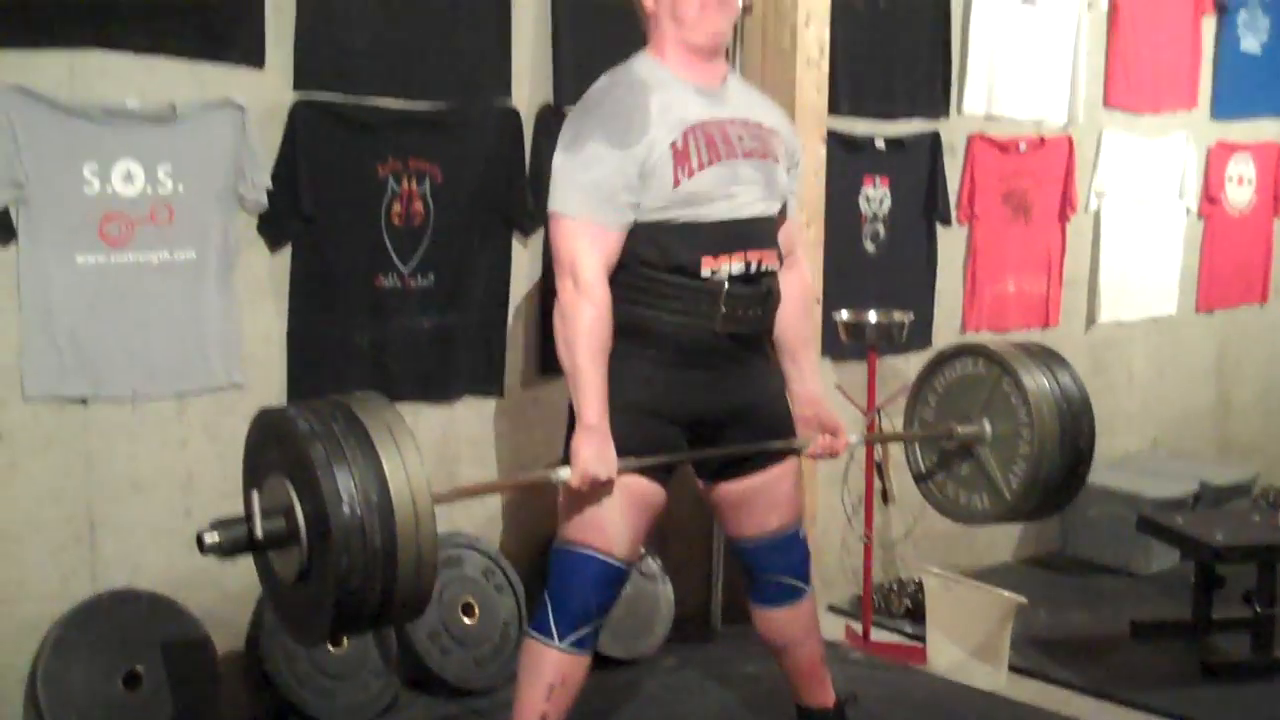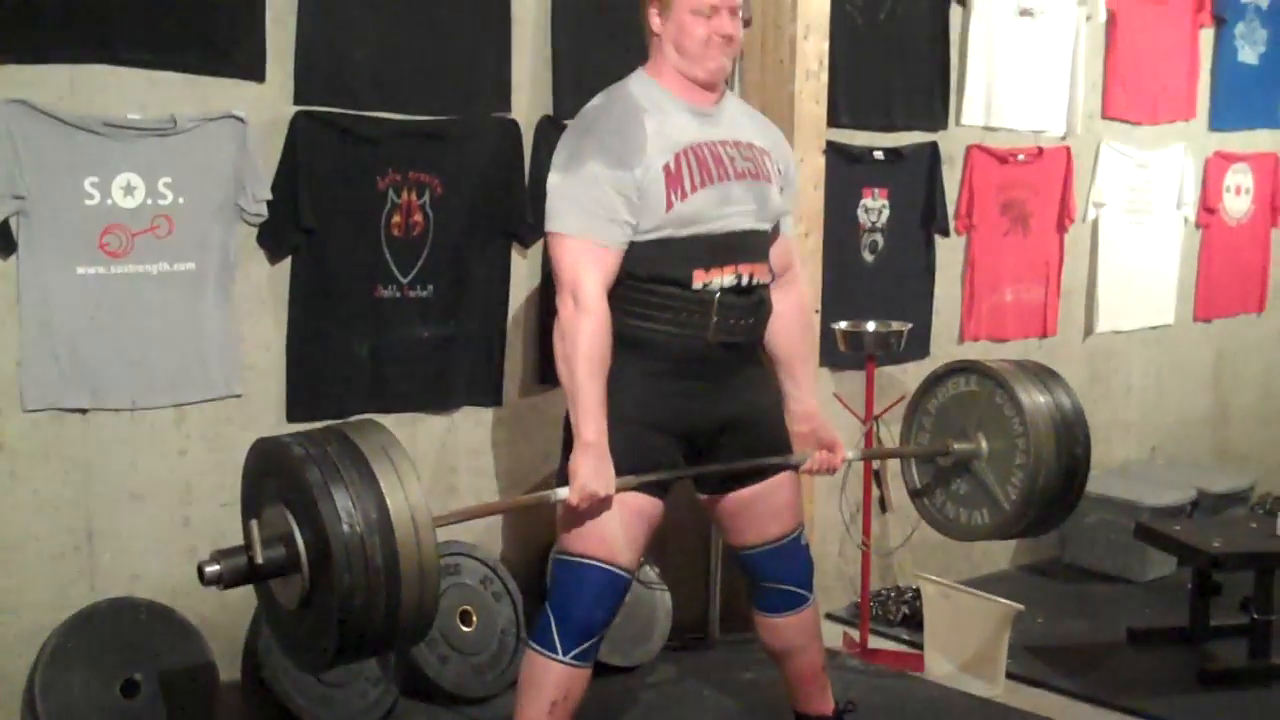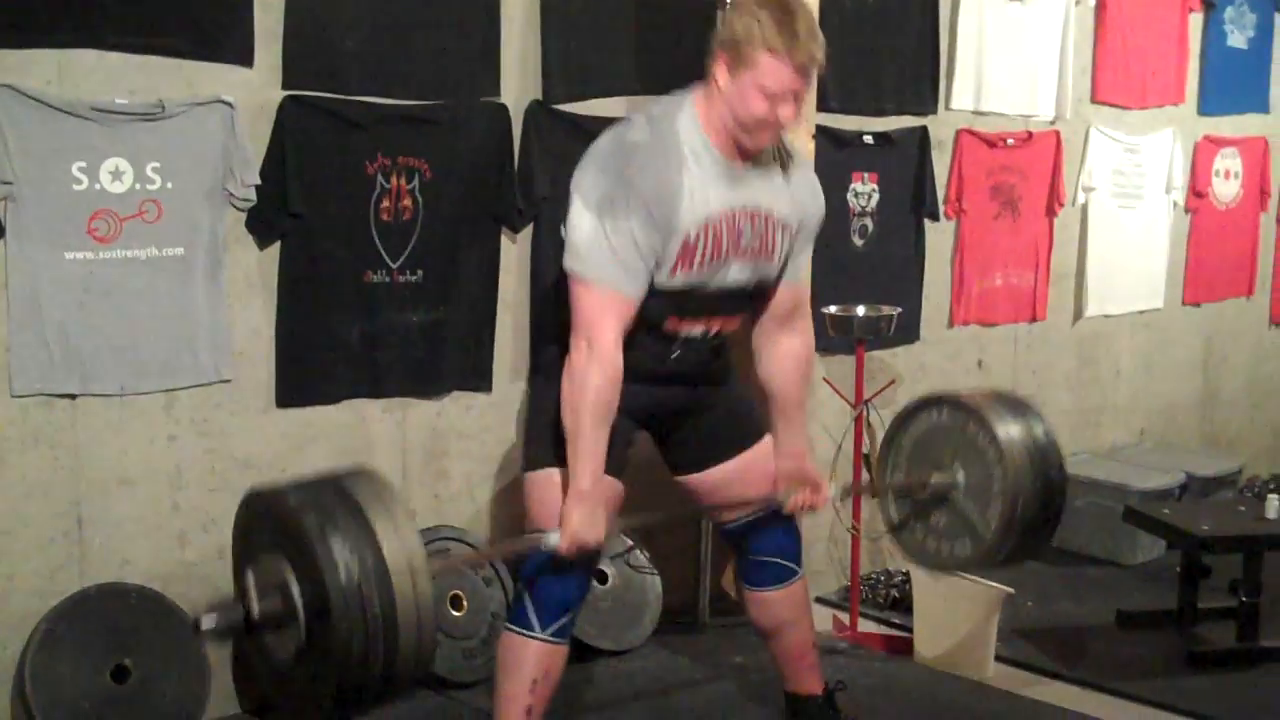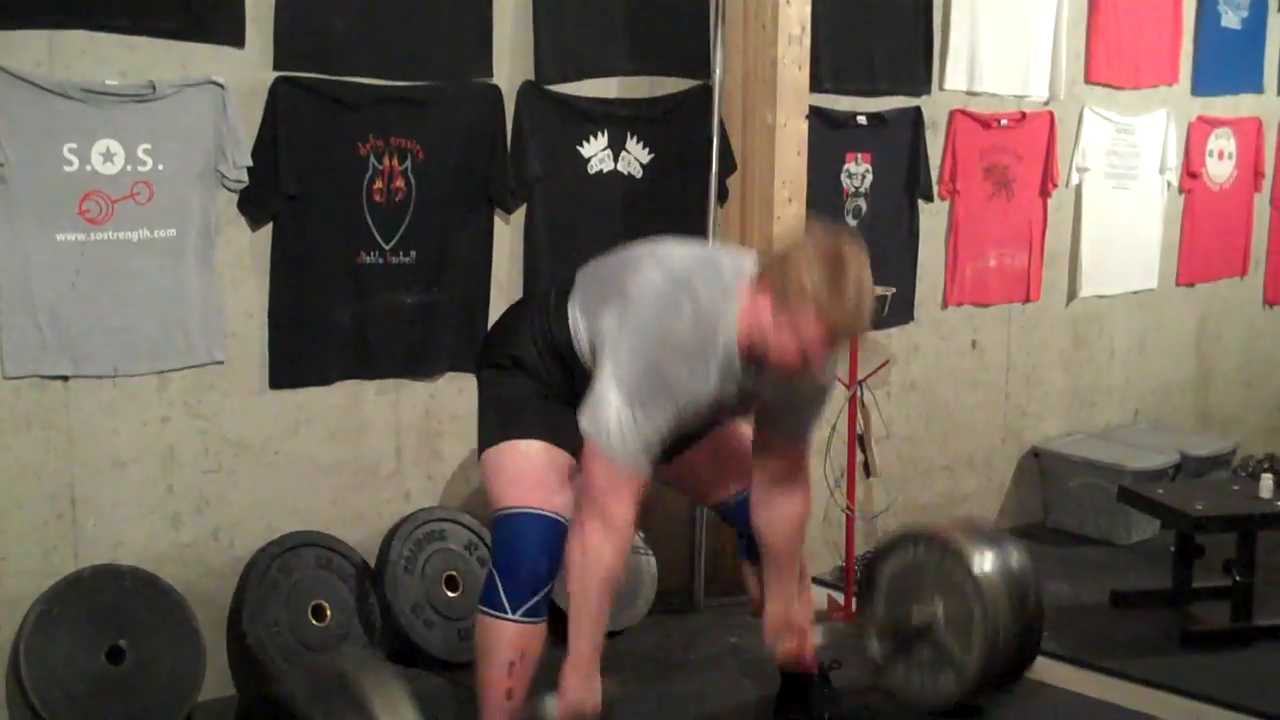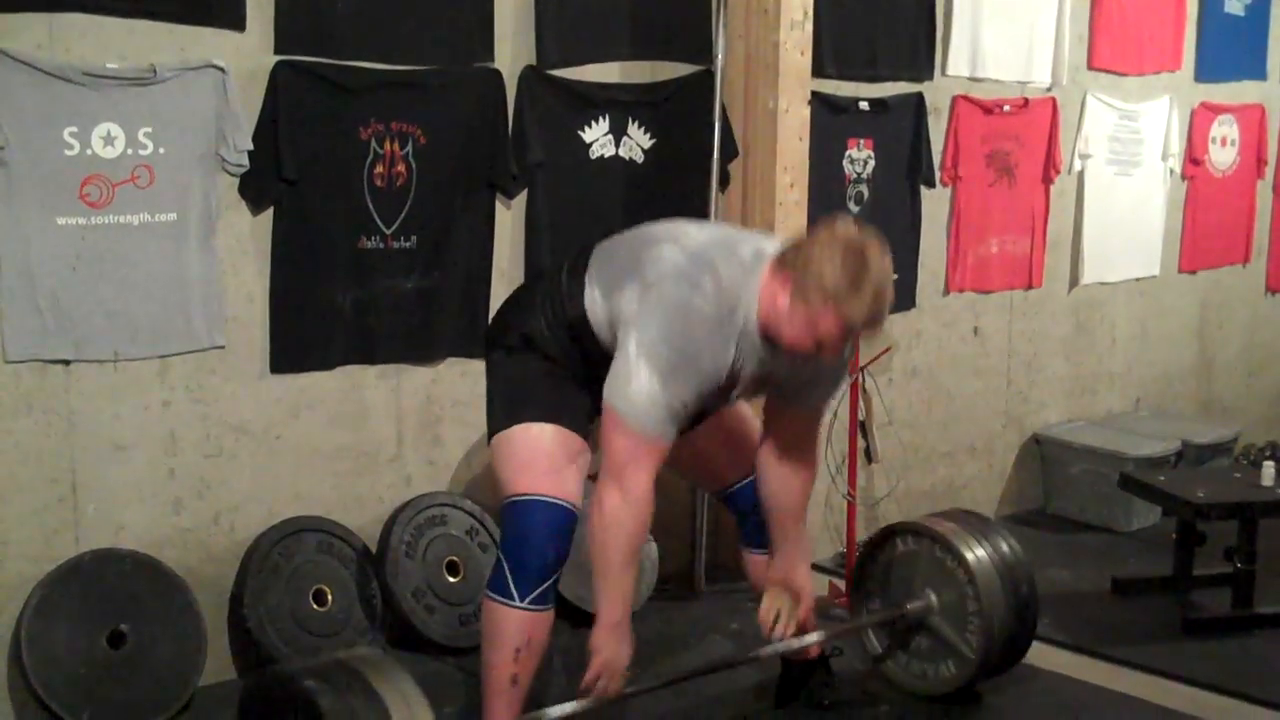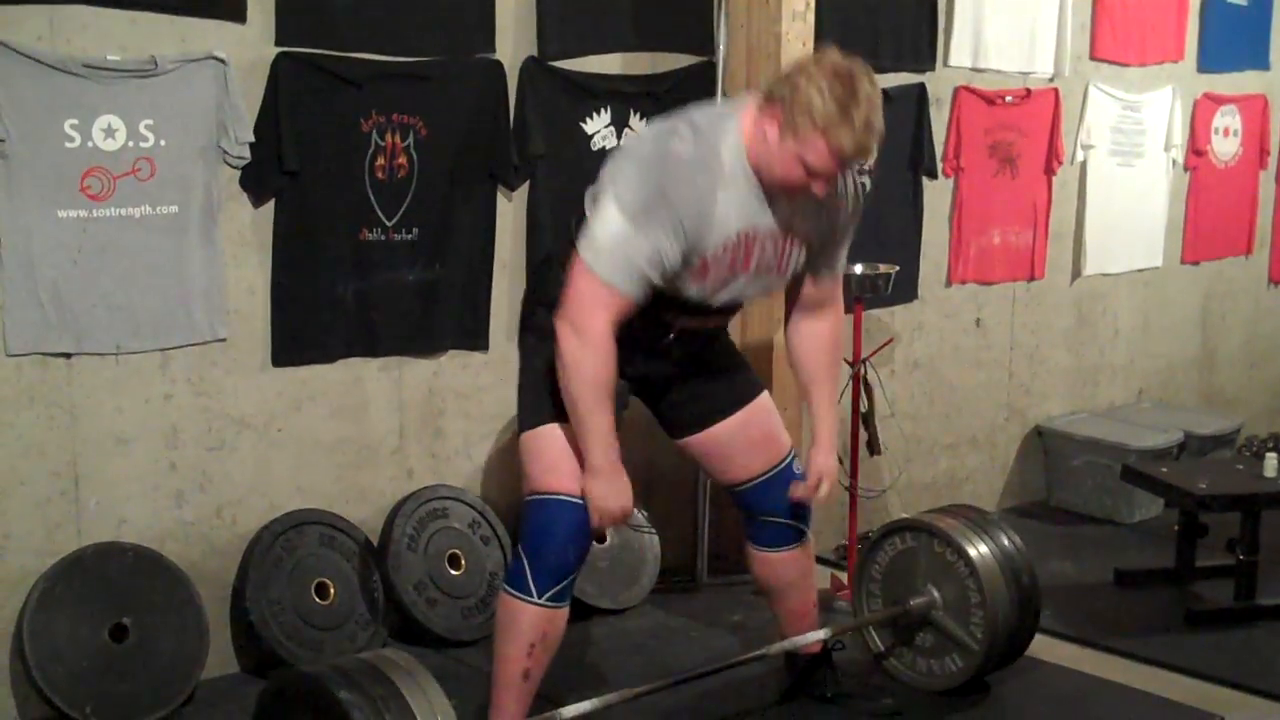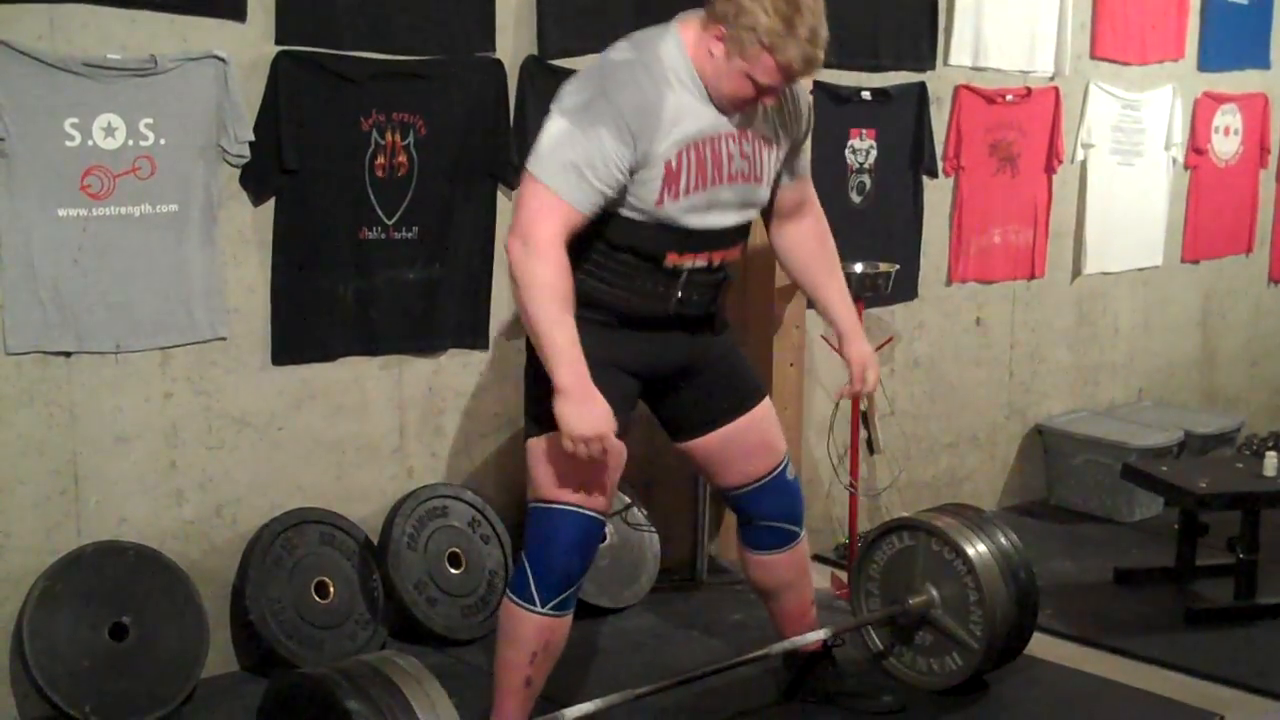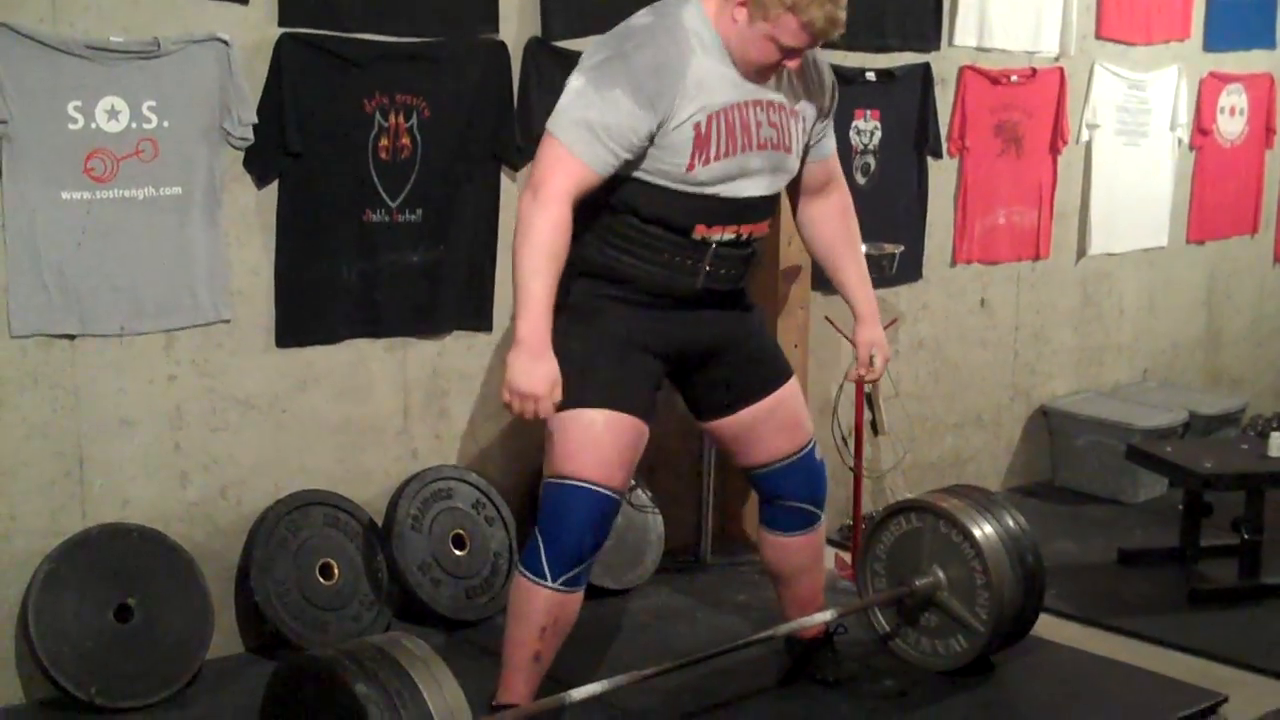
dt=0.3s
person 1, frame 1
left shoulder: (768, 120)
right shoulder: (617, 112)
left elbow: (789, 265)
right elbow: (582, 281)
left wrist: (807, 391)
right wrist: (592, 425)
left hip: (745, 371)
right hip: (642, 373)
left knee: (781, 563)
right knee: (587, 582)
person 1, frame 2
left shoulder: (762, 137)
right shoulder: (611, 129)
left elbow: (784, 282)
right elbow: (581, 299)
left wrist: (804, 408)
right wrist: (589, 442)
left hip: (739, 382)
right hip: (637, 385)
left knee: (784, 570)
right knee: (589, 592)
person 1, frame 3
left shoulder: (798, 184)
right shoulder: (638, 158)
left elbow: (785, 326)
right elbow: (598, 343)
left wrist: (792, 450)
right wrist: (584, 492)
left hip: (697, 370)
right hip: (593, 358)
left knee: (773, 533)
right knee: (559, 572)
person 1, frame 4
left shoulder: (801, 355)
right shoulder: (664, 339)
left elbow: (781, 480)
right elbow: (607, 517)
left wrist: (784, 601)
right wrist: (581, 668)
right hip: (542, 369)
left knee: (765, 527)
right knee: (532, 543)
person 1, frame 5
left shoulder: (821, 322)
right shoulder: (688, 313)
left elbow: (790, 449)
right elbow: (625, 485)
left wrist: (793, 568)
right wrist: (613, 627)
right hip: (553, 348)
left knee: (764, 492)
right knee: (540, 529)
left ankle: (805, 672)
person 1, frame 6
left shoulder: (832, 191)
right shoulder: (671, 168)
left elbow: (817, 309)
right elbow: (583, 324)
left wrist: (824, 436)
right wrist: (603, 467)
left hip: (691, 334)
right hip: (581, 315)
left knee: (781, 494)
right knee: (559, 525)
person 1, frame 7
left shoulder: (783, 103)
right shoulder: (620, 91)
left elbow: (796, 215)
right elbow: (534, 239)
left wrist: (849, 328)
right wrist: (572, 386)
left hip: (694, 328)
right hip: (594, 326)
left knee: (772, 497)
right knee: (564, 535)
person 1, frame 8
left shoulder: (807, 77)
right shoulder: (644, 58)
left elbow: (821, 194)
right elbow: (549, 196)
left wrist: (865, 310)
right wrist: (531, 342)
left hip: (722, 306)
right hip: (616, 304)
left knee: (797, 477)
right knee: (577, 513)
left ankle: (814, 653)
right ankle: (510, 708)
